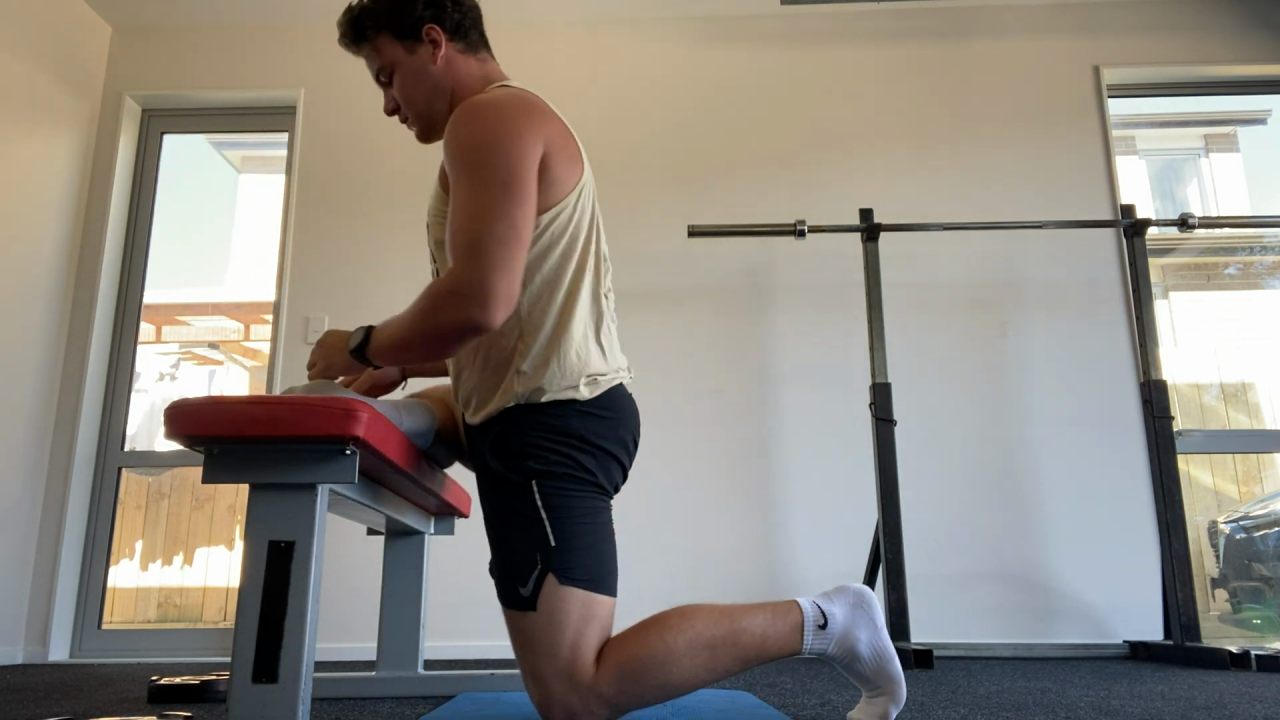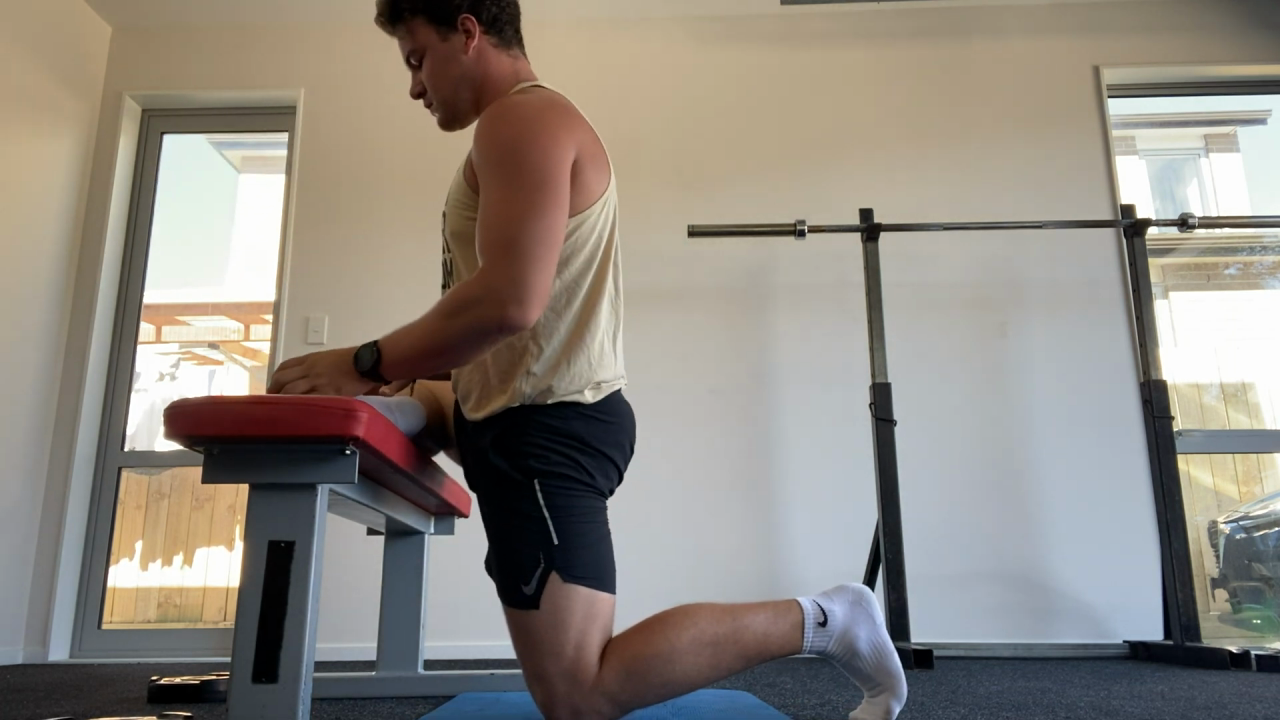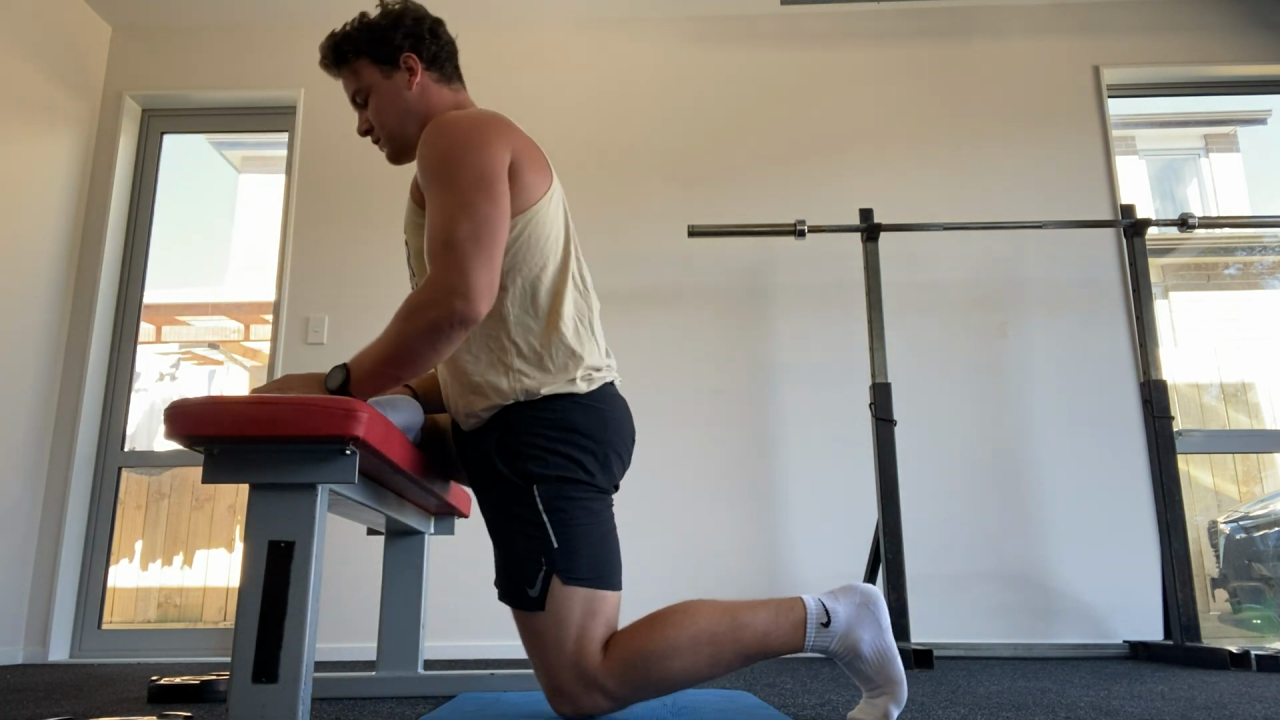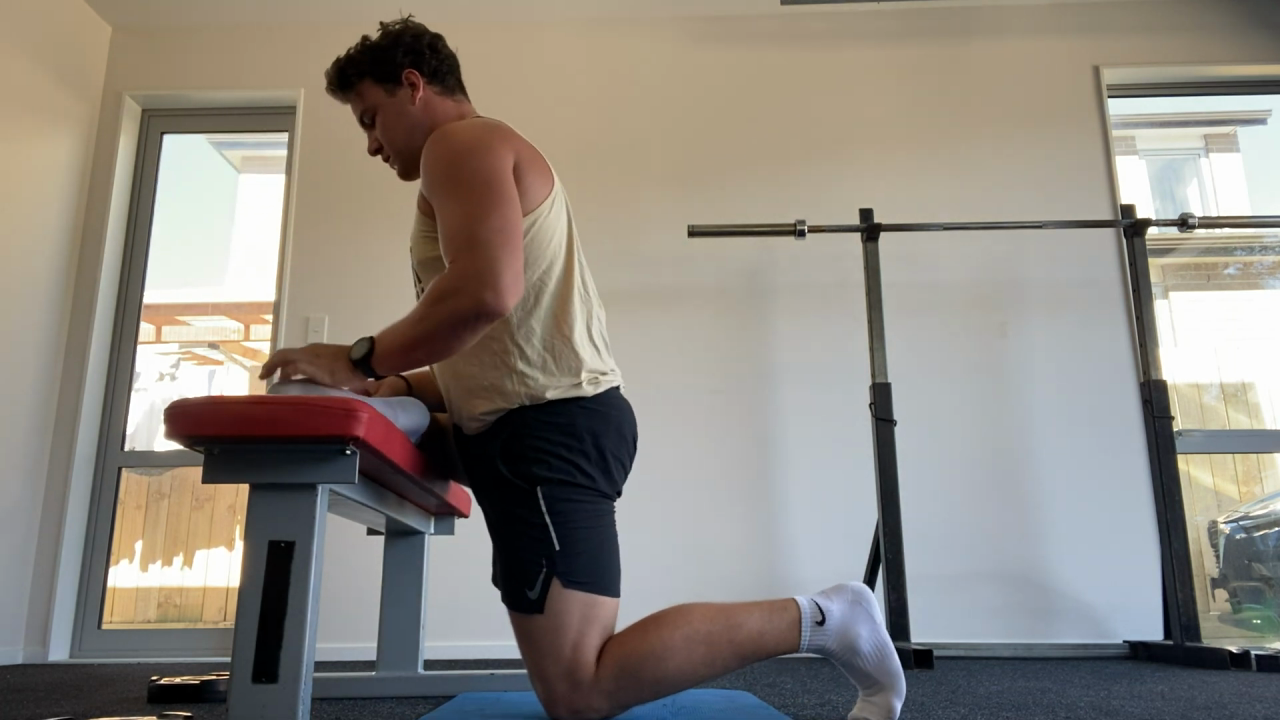
dt=0.4s
person 1, frame 1
left shoulder: (490, 118)
right shoulder: (513, 122)
left elbow: (478, 303)
left wrist: (361, 350)
right wrist: (383, 362)
left hip: (550, 425)
right hip: (551, 413)
left ankle: (820, 622)
person 1, frame 2
left shoulder: (523, 120)
right shoulder: (525, 126)
left elbow: (508, 301)
left wrist: (368, 366)
right wrist: (400, 369)
left hip: (545, 427)
right hip: (534, 417)
left ankle: (821, 620)
person 1, frame 3
left shoulder: (458, 135)
right shoulder: (480, 149)
left elbow: (461, 301)
left wrist: (341, 386)
right wrist: (396, 396)
left hip: (545, 426)
right hip: (544, 420)
left ankle: (826, 618)
person 1, frame 4
left shoulder: (462, 143)
right shoulder: (485, 160)
left elbow: (486, 292)
left wrist: (361, 360)
right wrist: (396, 386)
left hip: (549, 429)
right hip: (548, 423)
left ankle: (819, 620)
